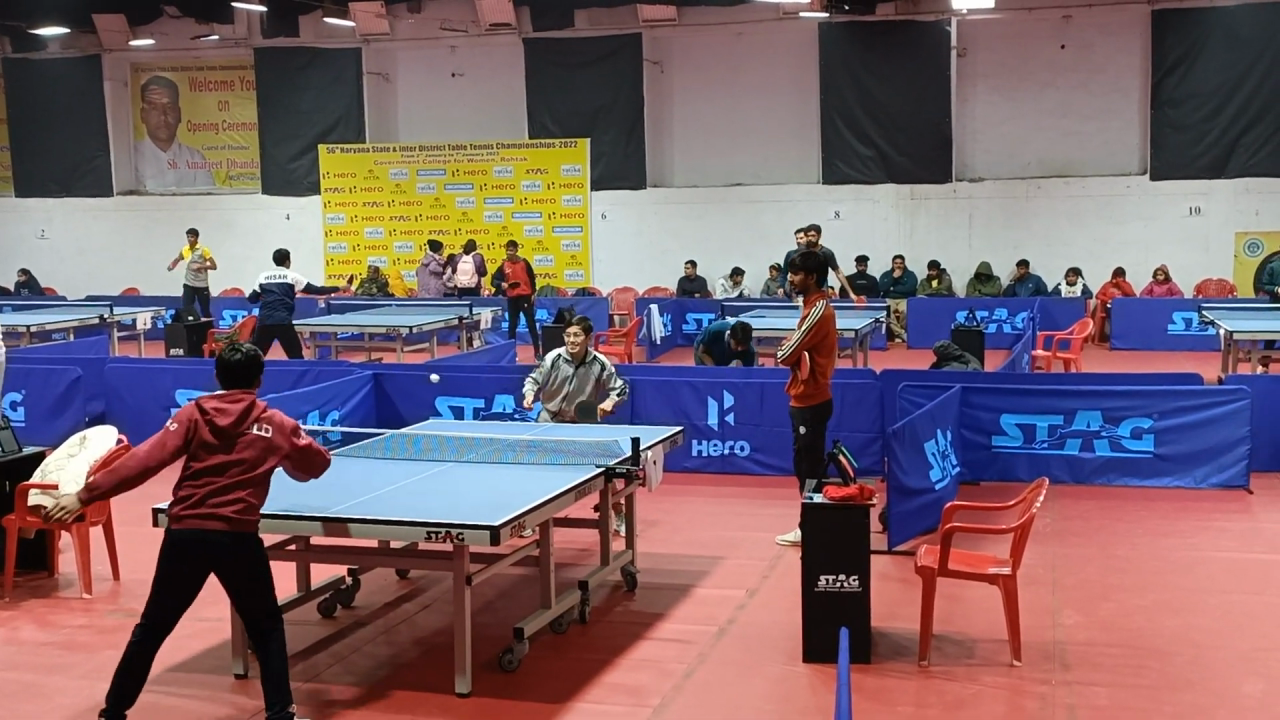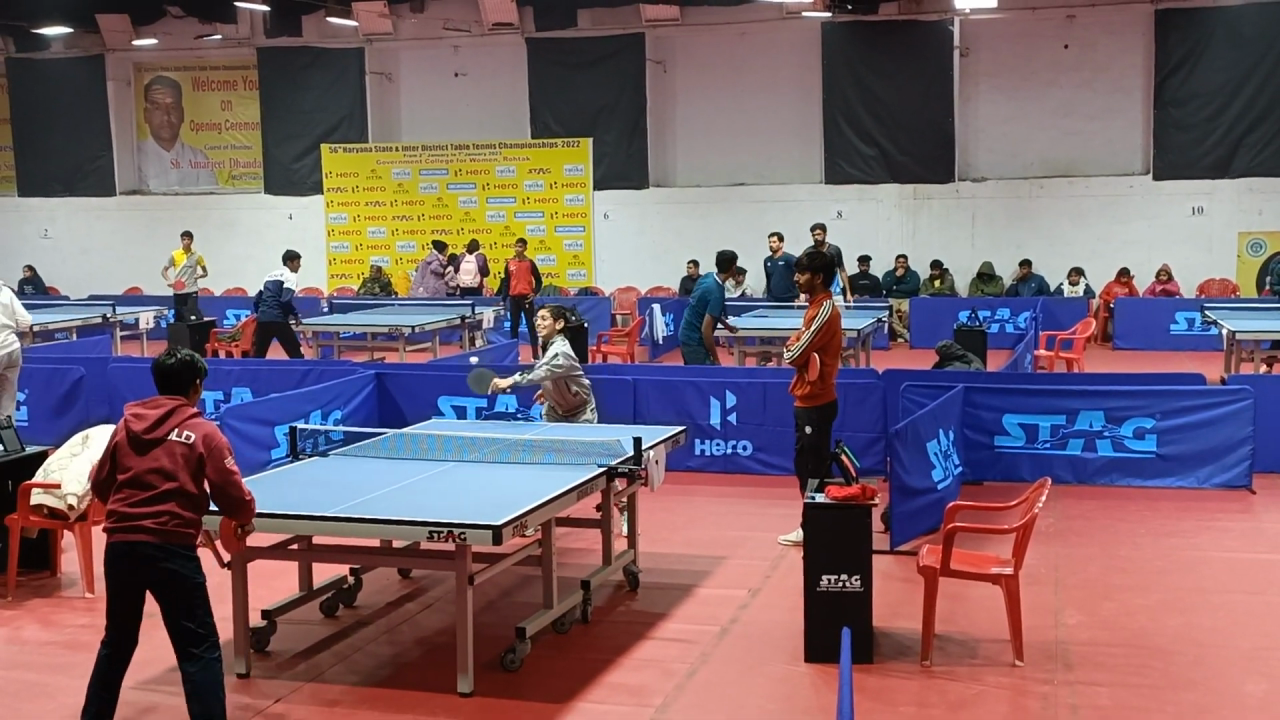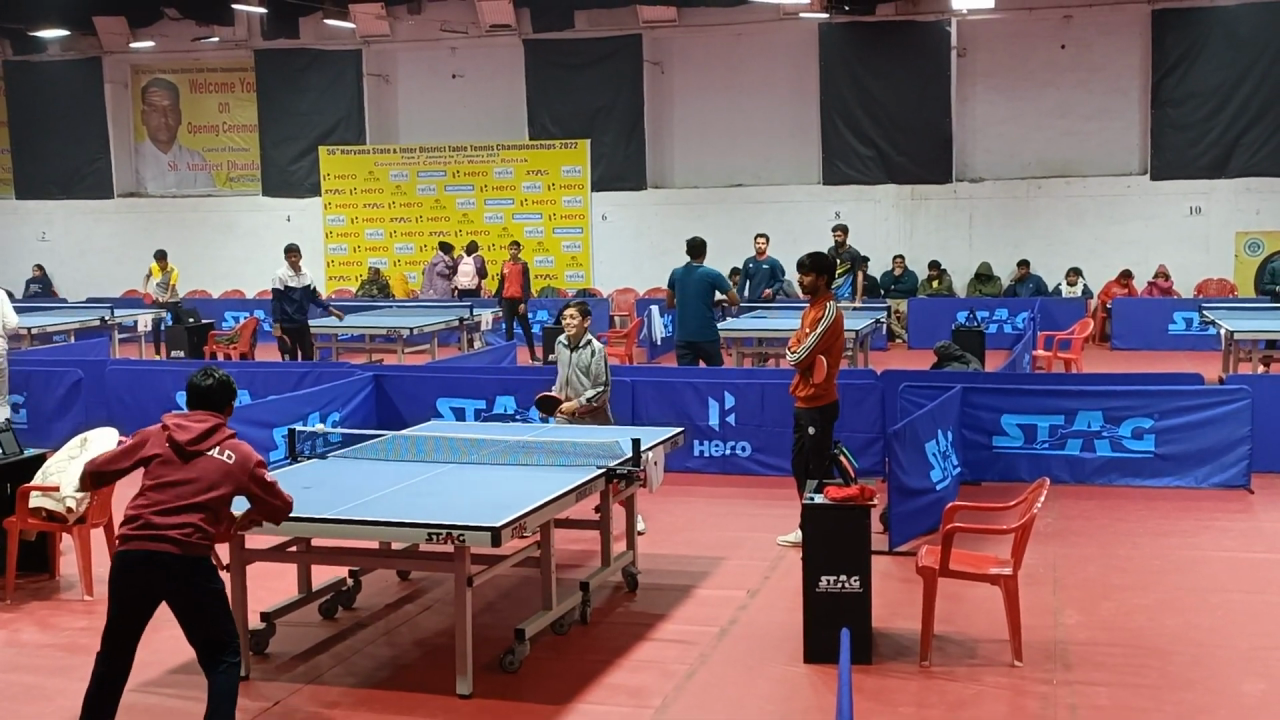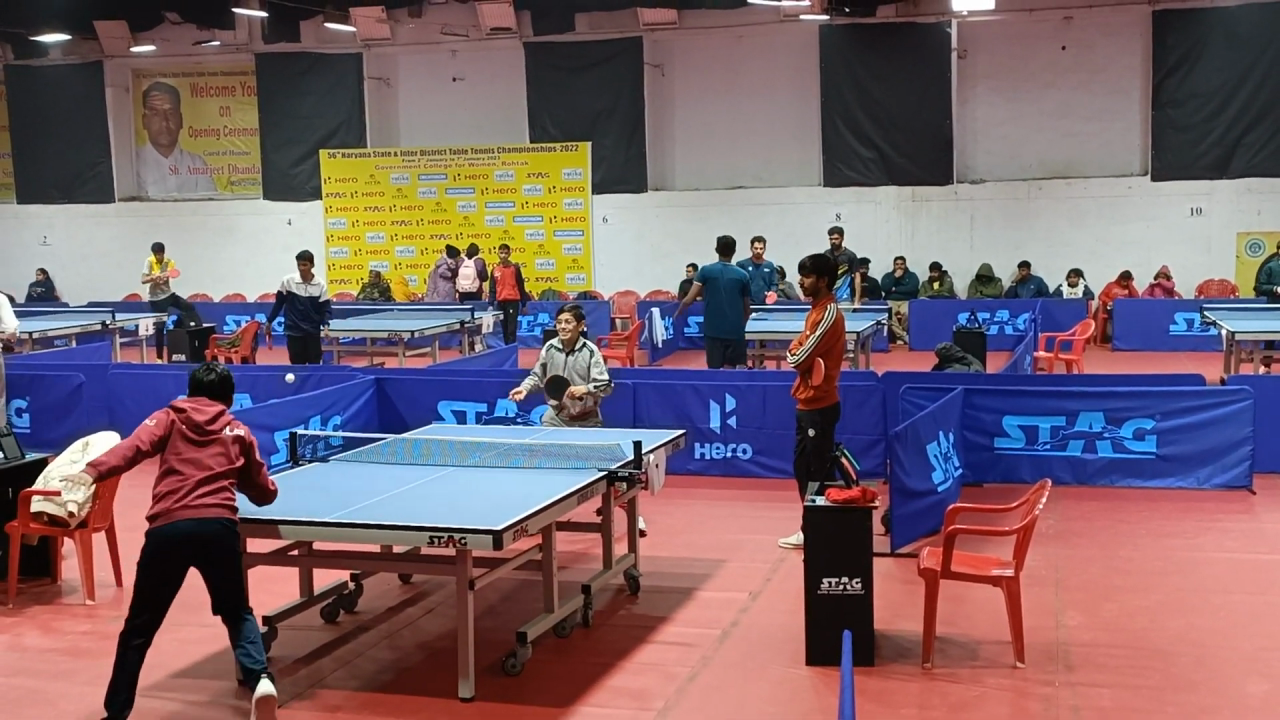
dt=0.5s
person 1, frame 1
left shoulder: (192, 415)
right shoulder: (274, 424)
left elbow: (144, 460)
right elbow: (316, 462)
left wrist: (87, 495)
right wrist: (286, 458)
left hip: (185, 535)
right hip: (238, 538)
left knee: (151, 627)
right knee: (266, 628)
person 1, frame 2
left shoulder: (125, 426)
right shoulder: (203, 432)
left elbow: (100, 486)
right elbow: (233, 498)
right wrist: (246, 518)
left hip: (120, 547)
right hip: (171, 550)
left knee: (116, 642)
right knee: (200, 650)
person 1, frame 3
left shoulder: (156, 435)
right shoulder: (241, 454)
left elbow: (99, 470)
right elbow: (280, 509)
left wrist: (90, 482)
right wrist: (246, 519)
left hip: (131, 556)
right hip: (185, 560)
left knee: (115, 650)
right knee: (221, 659)
person 1, frame 4
left shoulder: (169, 418)
right shoulder: (239, 433)
left elbow: (134, 445)
right elbow: (266, 494)
left wrist: (92, 471)
left hip: (167, 529)
right hip: (219, 529)
left knee: (138, 627)
right knee: (239, 615)
right ankle: (259, 680)
person 2, frame 1
left shoulder: (817, 311)
right shoulder: (815, 307)
left elbow: (785, 355)
right elbow: (797, 348)
left wrist: (787, 349)
right wrist: (791, 349)
left hip: (810, 401)
right hip: (806, 398)
left knee: (810, 468)
right knee: (804, 466)
person 2, frame 2
left shoulder: (825, 311)
right shoulder: (815, 307)
left elbow: (794, 356)
right elbow: (795, 346)
left wrist: (793, 350)
right wrist: (794, 348)
left hip: (816, 402)
right hip: (807, 399)
left knee: (815, 468)
right knee: (804, 466)
person 2, frame 3
left shoulder: (828, 312)
right shoulder: (811, 309)
left elbow: (799, 357)
right elbow: (794, 347)
left wrist: (796, 353)
right wrist: (796, 351)
left hip: (818, 403)
right hip: (805, 401)
left knee: (817, 469)
right knee: (801, 465)
person 2, frame 4
left shoulder: (829, 314)
right shoulder: (816, 310)
left elbow: (798, 359)
right elbow: (798, 350)
left wrist: (795, 352)
right wrist: (797, 351)
left hip: (819, 405)
right hip: (807, 403)
left knee: (818, 471)
right knee: (803, 467)
person 3, frame 1
left shoulder: (600, 363)
right shoulder: (554, 358)
left elbow: (622, 388)
right elbow: (534, 379)
left wrist: (610, 401)
right wrist: (529, 394)
right hip: (551, 419)
left ankle: (620, 517)
person 3, frame 2
left shoulder: (559, 349)
right shoulder: (547, 344)
left elbow: (542, 373)
left wrist: (509, 381)
right wrist: (547, 390)
left hip: (579, 413)
right hip: (554, 411)
left knee: (598, 464)
right knee: (540, 463)
left ankle: (624, 512)
right ankle: (536, 516)
person 3, frame 3
left shoulder: (595, 349)
right shoulder: (561, 343)
left elbow: (603, 388)
left wrist: (578, 403)
right wrist: (555, 398)
left hip: (595, 416)
right hip: (566, 417)
person 3, frame 4
left shoulder: (590, 352)
right shoulder: (550, 348)
left elbow: (606, 385)
right elbow: (538, 375)
left wrist: (585, 389)
right wrist: (525, 387)
left hip: (586, 419)
right hip: (557, 416)
left knee: (603, 468)
right knee: (539, 460)
